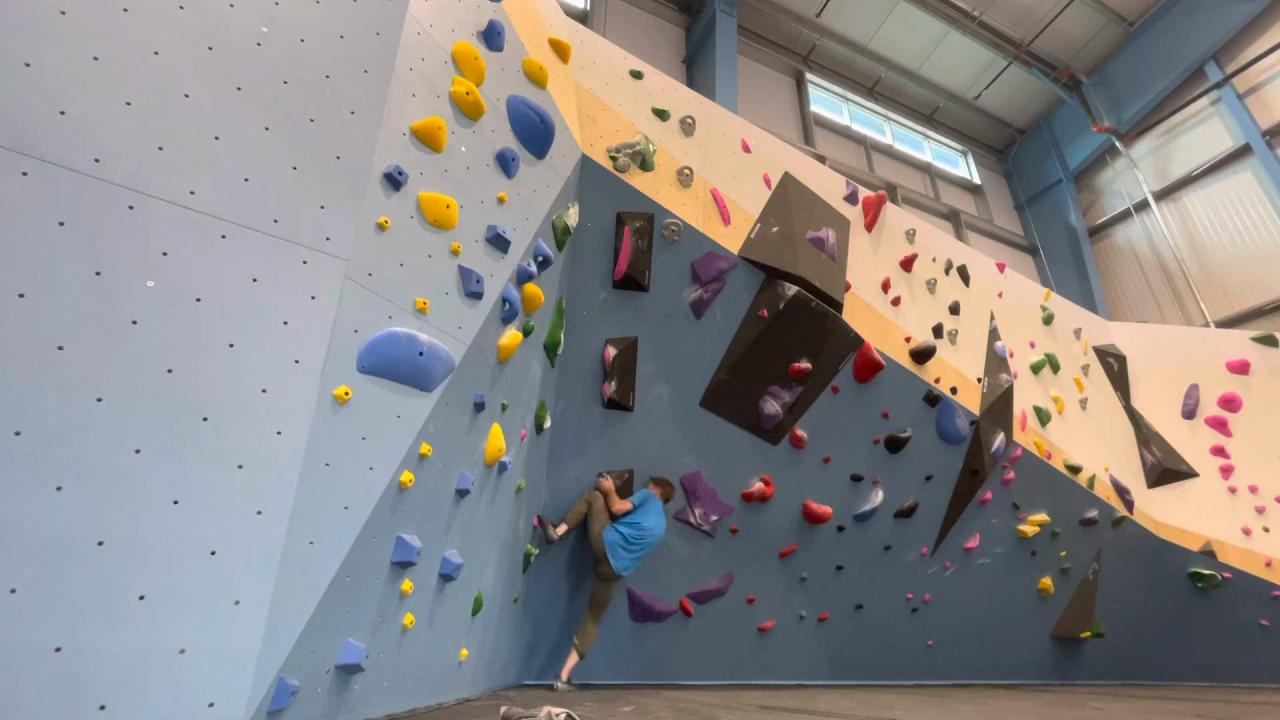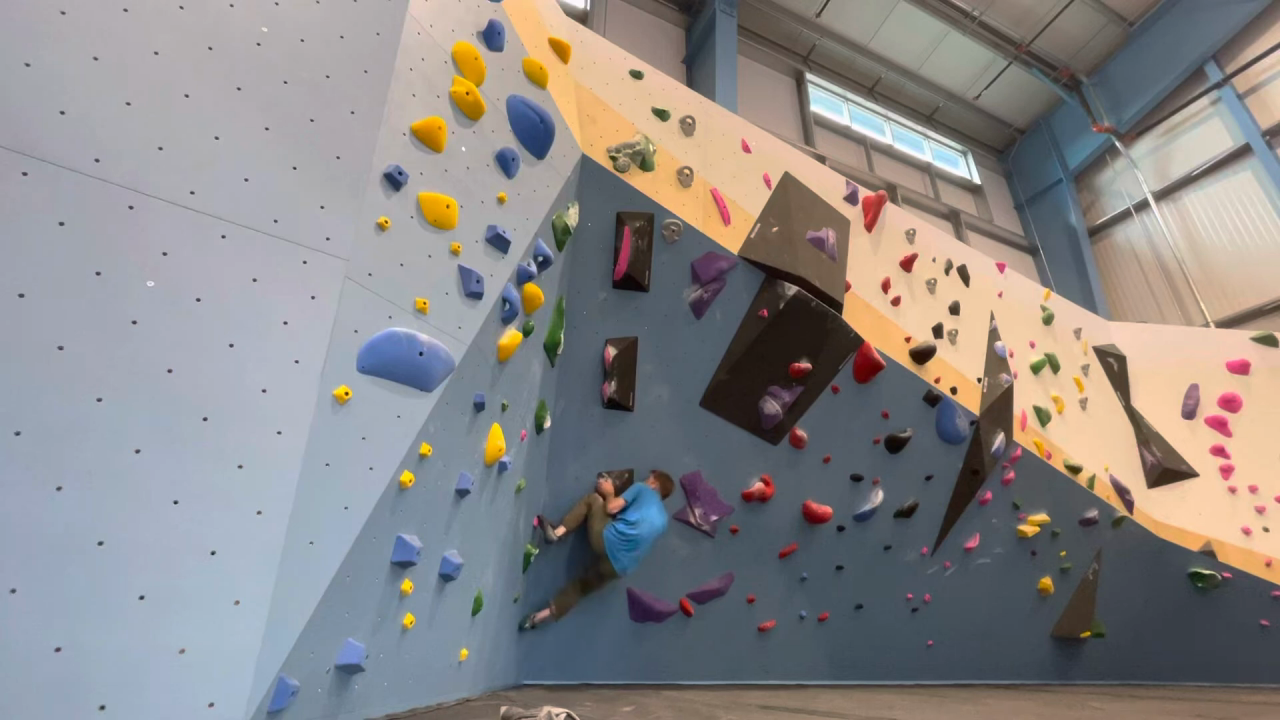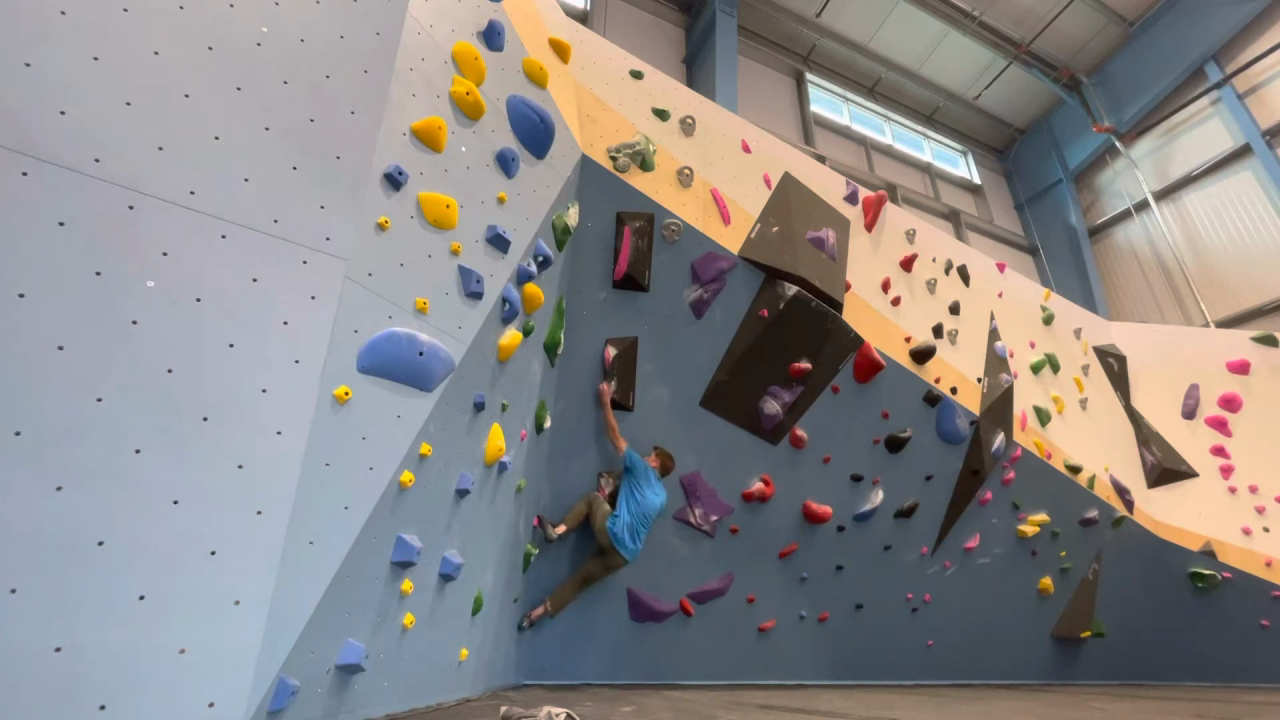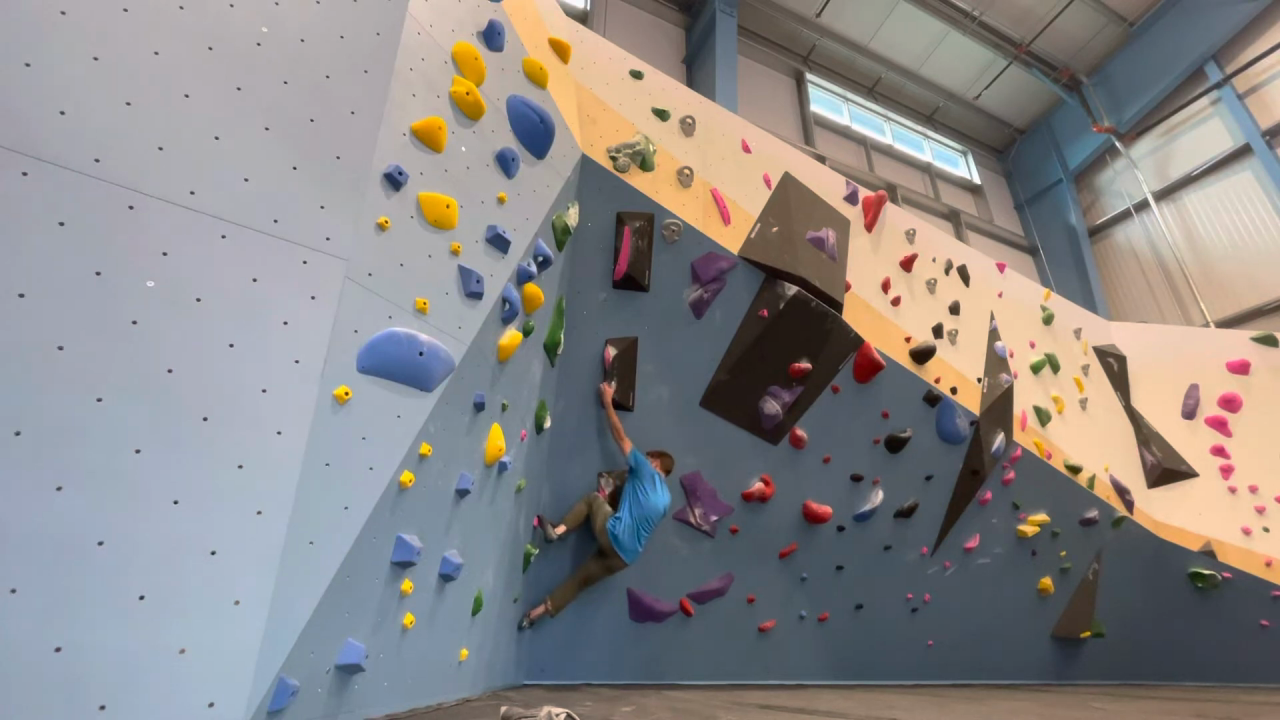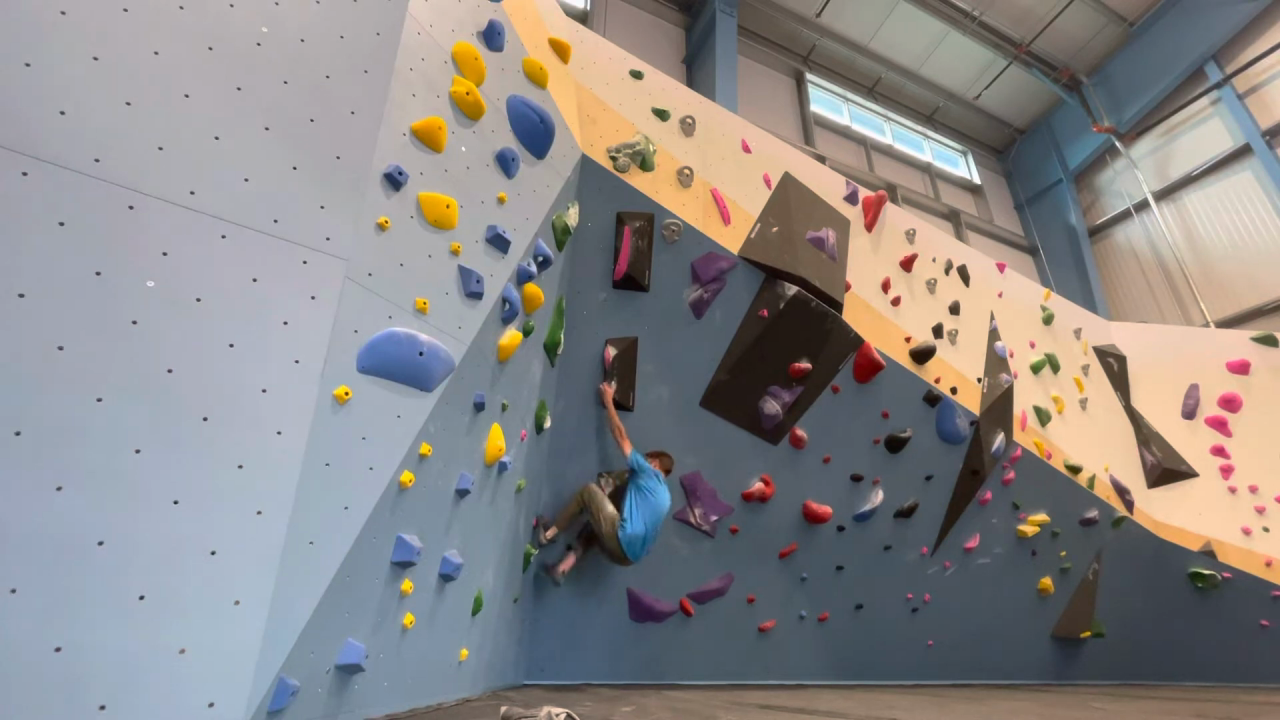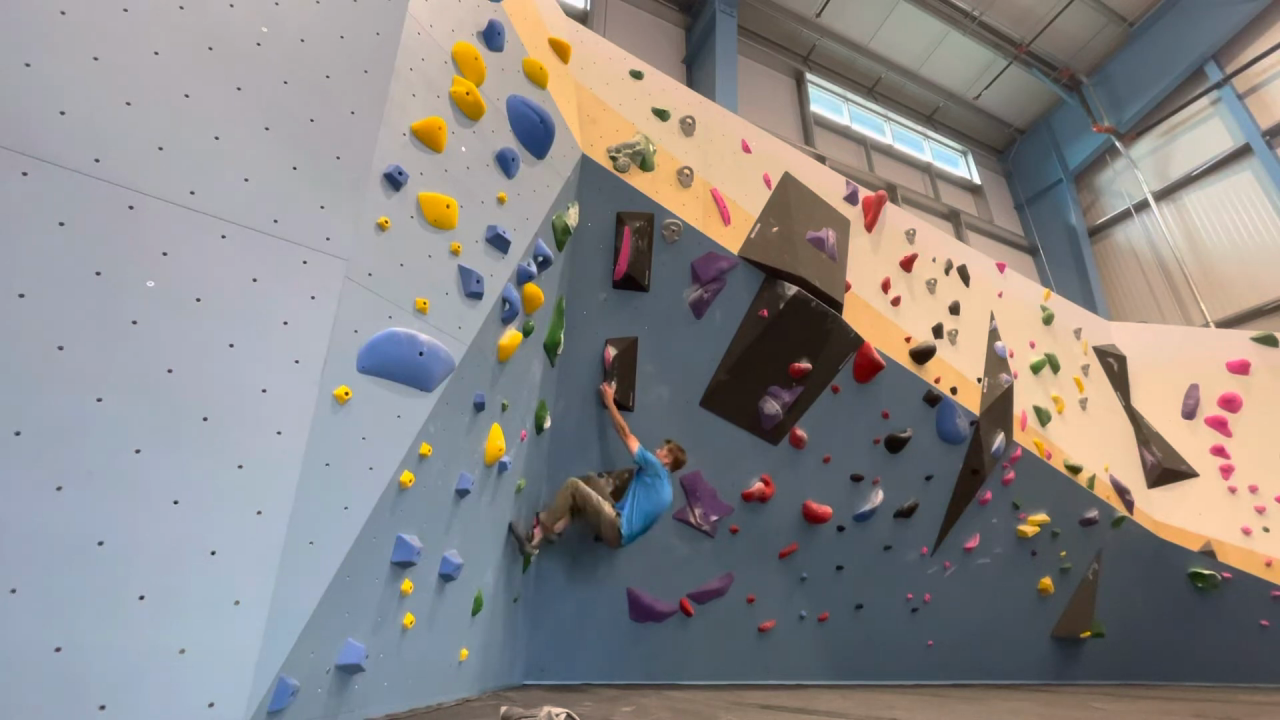
dt=0.7s
person 1, frame 1
left shoulder: (649, 496)
right shoulder: (661, 525)
left elbow: (617, 508)
left wrist: (609, 490)
left hip: (607, 540)
right hip: (616, 567)
left knee: (594, 496)
right knee: (593, 617)
left ankle: (558, 531)
right ankle: (564, 676)
person 1, frame 2
left shoulder: (643, 489)
right shoulder: (662, 519)
left elbow: (612, 508)
left wrist: (608, 493)
left hip: (607, 540)
left knee: (593, 498)
right knee: (582, 585)
left ankle: (557, 532)
person 1, frame 3
left shoulder: (641, 469)
right shoulder: (662, 496)
left elbow: (615, 436)
left wrist: (605, 401)
right wrist: (611, 499)
left hip: (611, 534)
right hip: (625, 554)
left knee: (593, 498)
right knee: (580, 579)
left ankle: (557, 530)
right ankle: (540, 611)
person 1, frame 4
left shoulder: (645, 471)
right shoulder: (665, 498)
left elbow: (620, 436)
left wrist: (607, 401)
right wrist: (615, 499)
left hip: (613, 536)
right hip: (627, 555)
left knee: (593, 498)
right knee: (581, 579)
left ankle: (557, 530)
right ankle: (539, 611)
person 1, frame 5
left shoulder: (648, 473)
right shoulder: (664, 495)
left elbow: (621, 438)
left wrist: (608, 401)
left hip: (621, 539)
right hip: (630, 554)
left knee: (590, 490)
right knee: (591, 530)
left ankle: (549, 533)
right ankle: (564, 567)
person 1, frame 6
left shoulder: (655, 467)
right shoulder: (664, 486)
left elbow: (626, 434)
left wrist: (609, 401)
left hip: (616, 530)
right hip: (618, 529)
left knee: (573, 485)
right knee: (590, 481)
left ankle: (533, 541)
right ankle: (555, 528)
